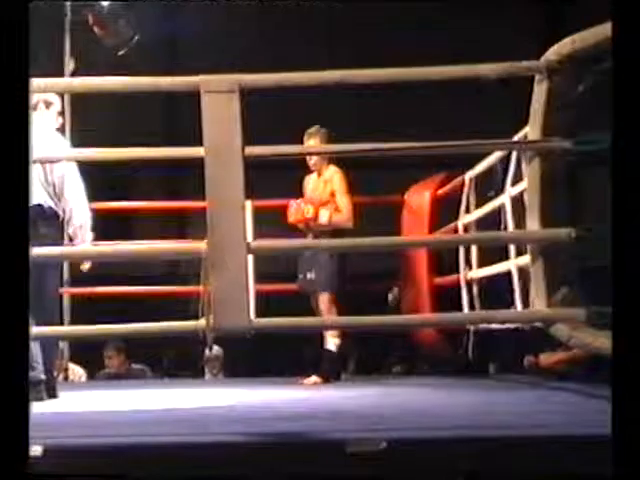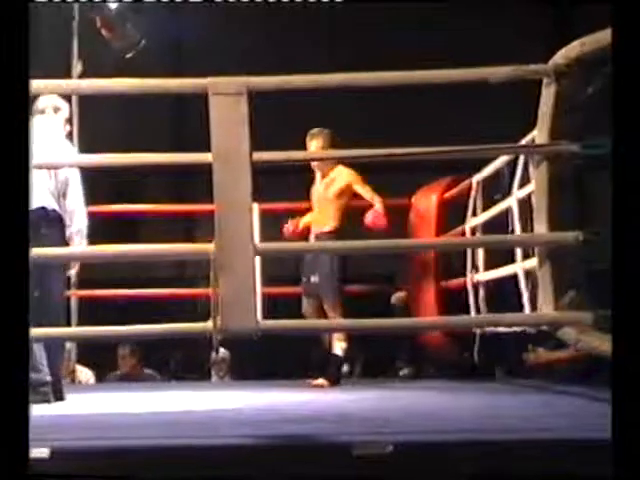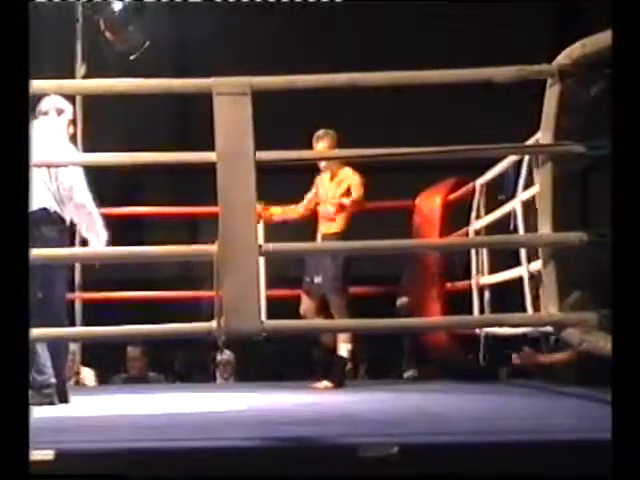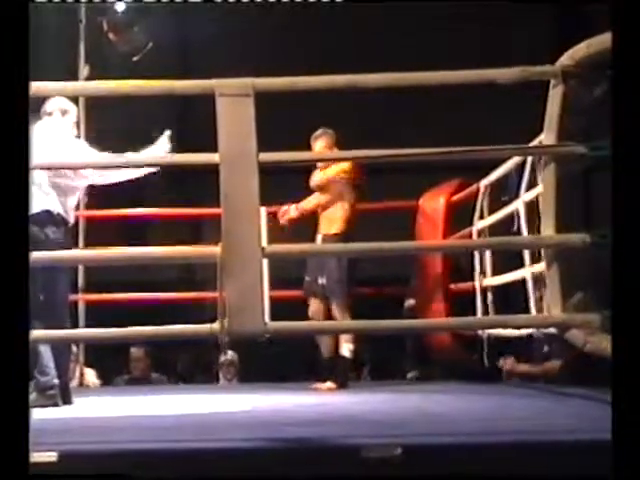
dt=0.3s
person 1, frame 1
right shoulder: (52, 140)
right elbow: (71, 191)
right wrist: (82, 236)
right hip: (43, 223)
left knee: (39, 305)
right knee: (45, 305)
right ankle: (46, 380)
person 1, frame 2
right shoulder: (58, 144)
right elbow: (72, 198)
right wrist: (77, 240)
left hip: (38, 226)
right hip: (47, 226)
left knee: (34, 307)
right knee: (50, 308)
left ankle: (40, 382)
right ankle: (51, 382)
person 1, frame 3
right shoulder: (59, 145)
right elbow: (77, 196)
right wrist: (97, 234)
left hip: (36, 227)
right hip: (48, 228)
left knee: (35, 309)
right knee: (53, 309)
left ankle: (43, 384)
right ankle: (55, 385)
person 1, frame 4
left shoulder: (32, 141)
right shoulder: (63, 144)
right elbow: (107, 166)
right wrist: (152, 155)
left hip: (35, 227)
right hip: (51, 229)
left knee: (37, 310)
right knee: (56, 310)
left ankle: (46, 385)
right ankle: (59, 385)
person 2, frame 1
left shoulder: (336, 176)
right shoulder: (308, 180)
left elbow: (348, 220)
left wrist: (318, 215)
right wrist: (300, 218)
left knee: (326, 305)
right knee: (318, 308)
left ankle: (327, 369)
right ankle: (332, 366)
person 2, frame 2
left shoulder: (343, 175)
right shoulder: (316, 179)
left elbow: (369, 195)
left wrist: (377, 207)
right wrist: (299, 223)
left hip: (329, 243)
right hip: (312, 244)
left knee: (331, 308)
right knee: (308, 309)
left ankle: (333, 371)
right ankle: (334, 355)
person 2, frame 3
left shoulder: (350, 176)
right shoulder: (321, 180)
left elbow: (359, 194)
right elbow: (301, 209)
left wrist: (341, 204)
right wrist: (273, 212)
left hip: (335, 244)
right hip: (319, 245)
left knee: (338, 309)
right knee: (306, 310)
left ankle: (337, 373)
right ankle: (337, 357)
person 2, frame 4
left shoulder: (345, 171)
right shoulder: (327, 173)
left elbow: (319, 189)
left hip: (337, 244)
right hip: (319, 244)
left knee: (339, 311)
right knee: (315, 313)
left ankle: (341, 373)
right ankle: (329, 370)
